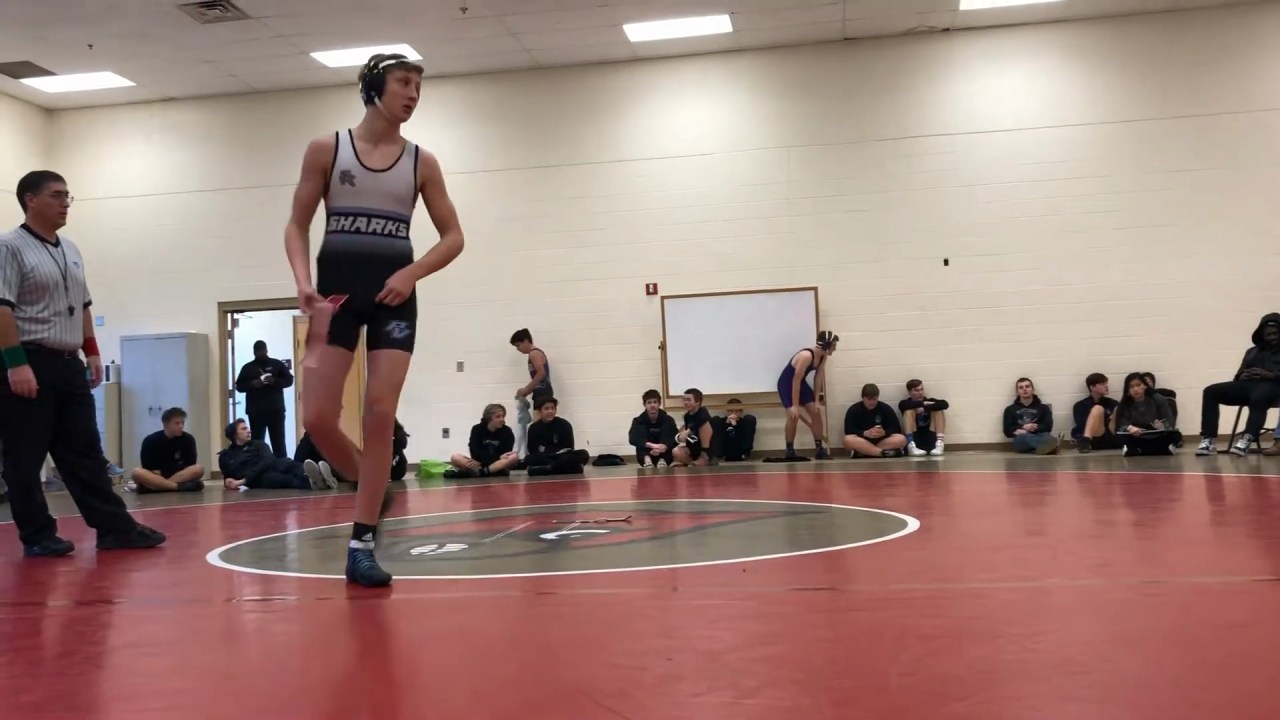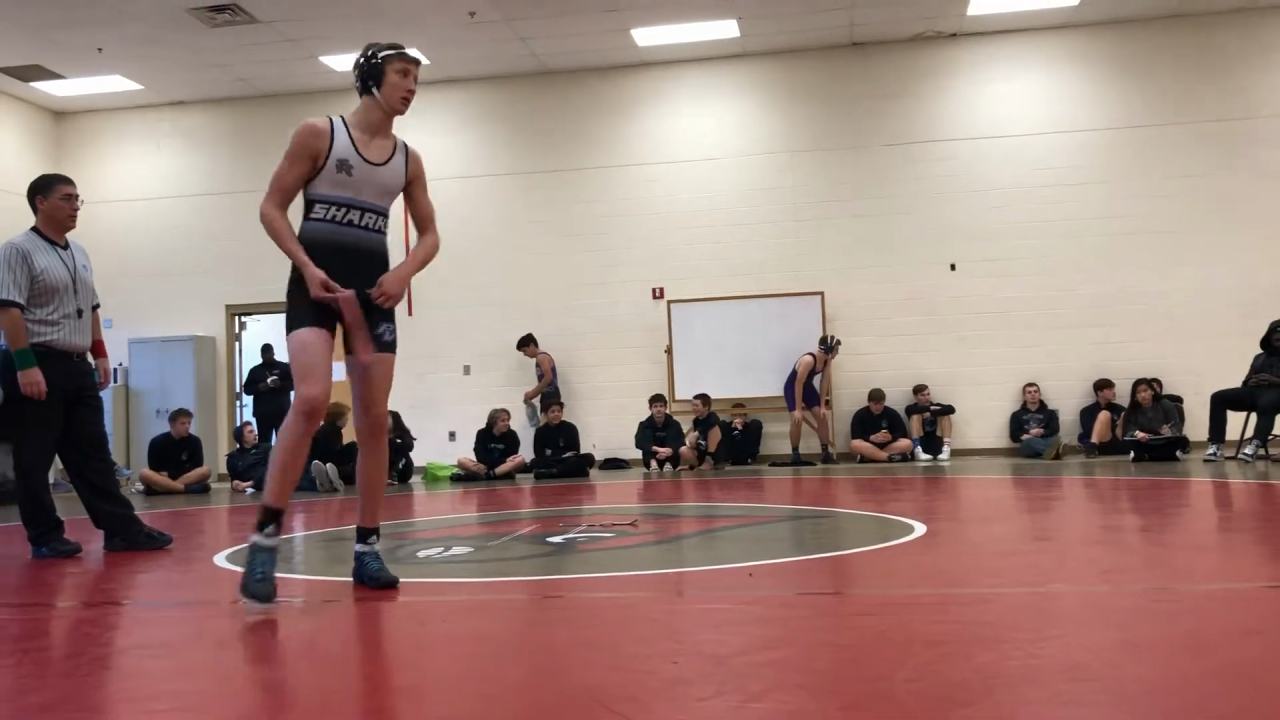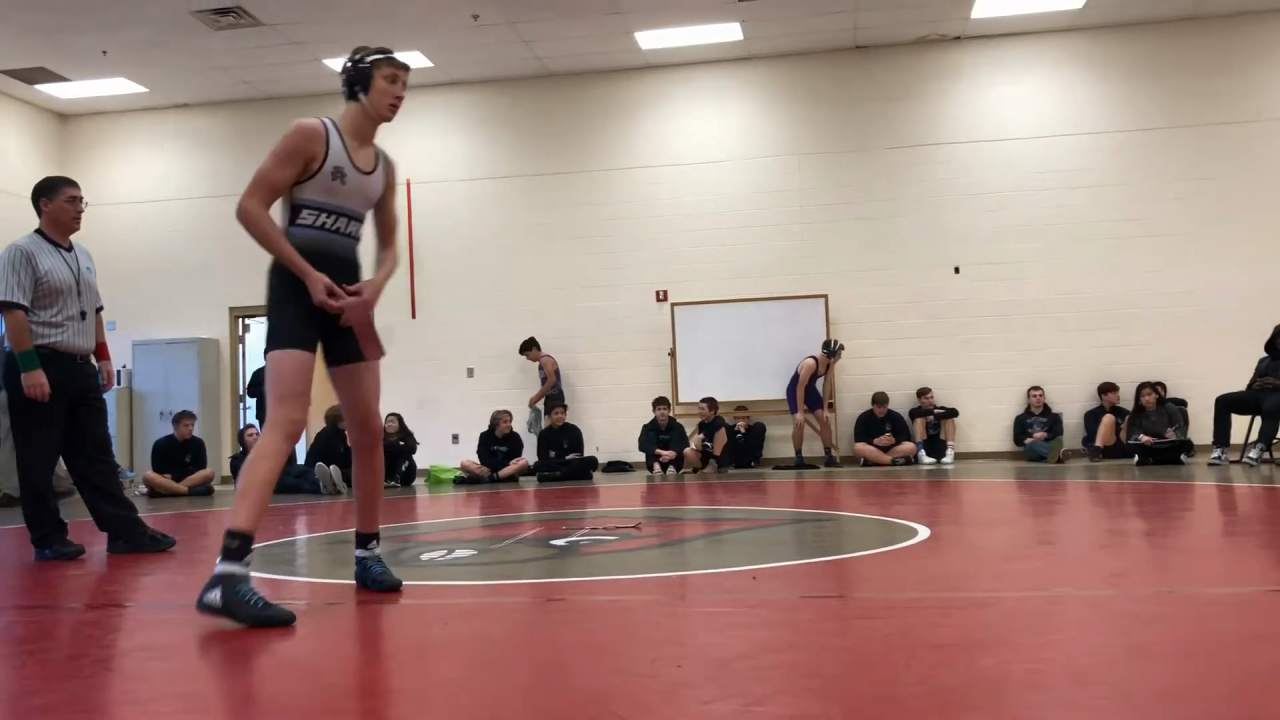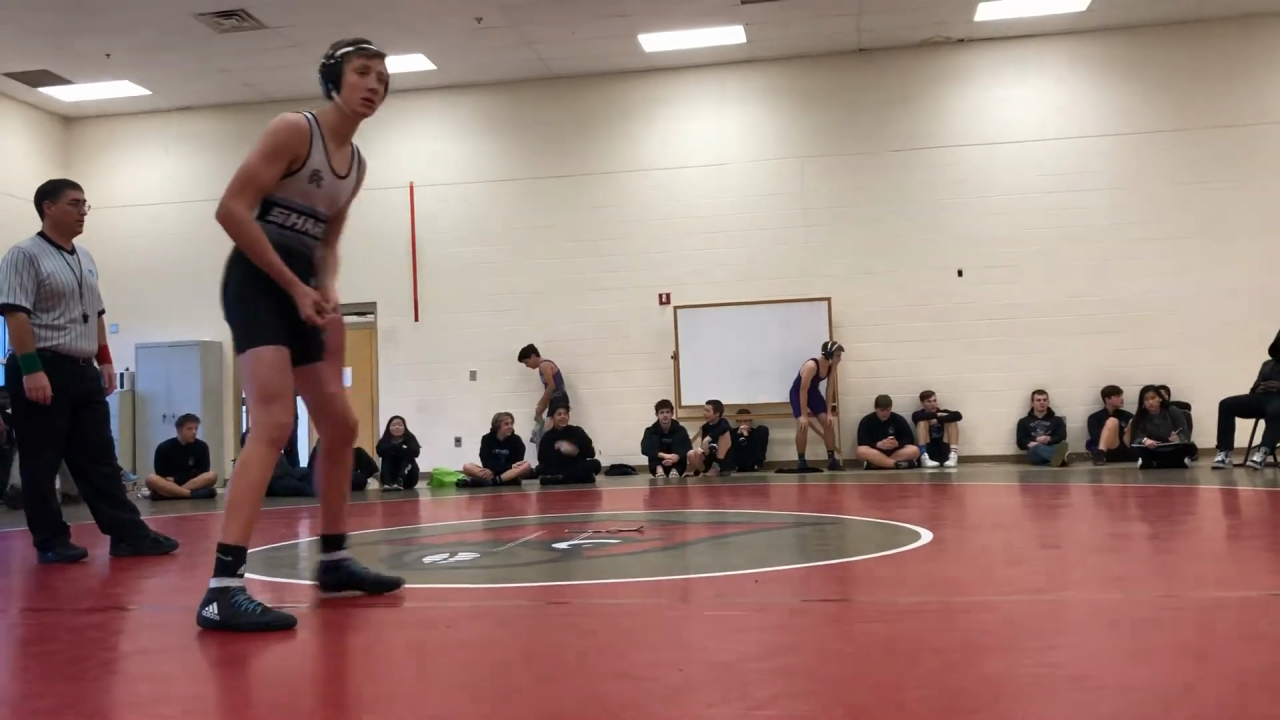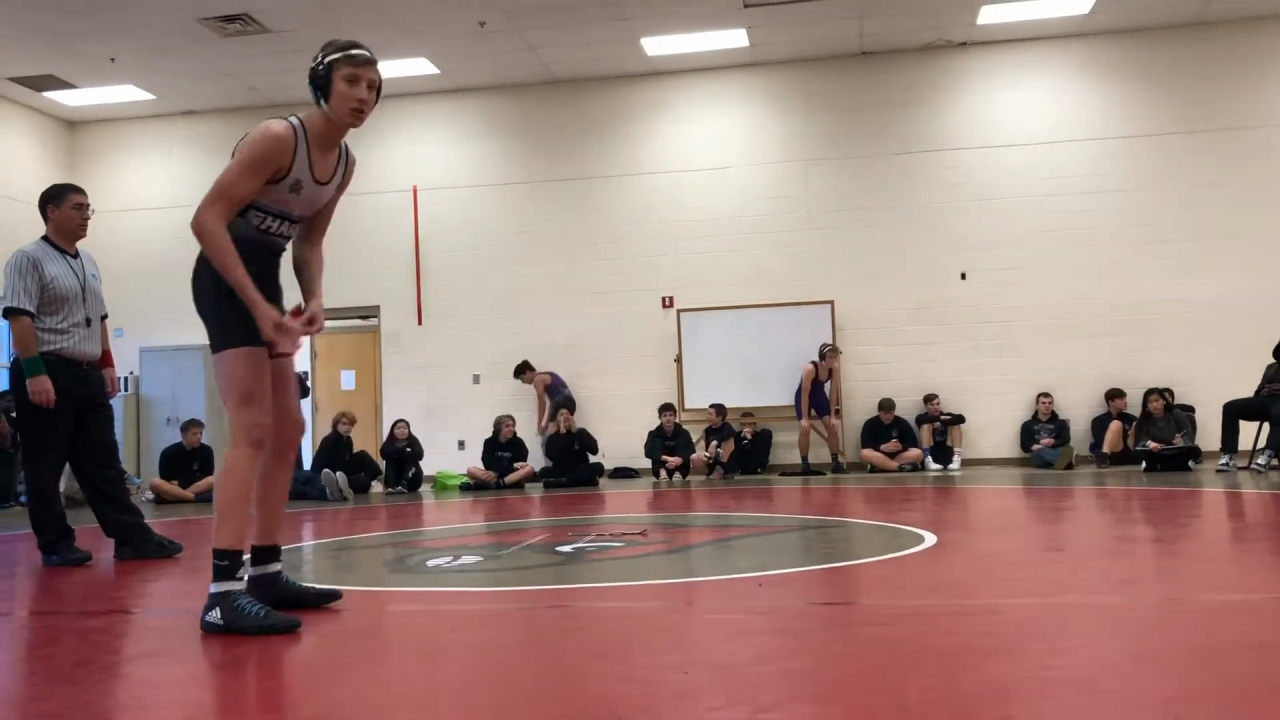
dt=0.2s
person 1, frame 1
left shoulder: (422, 162)
right shoulder: (327, 149)
left elbow: (453, 237)
right elbow: (297, 225)
left wrist: (412, 274)
right wrist: (302, 281)
left hip: (392, 288)
right hip: (335, 285)
left knee: (380, 416)
right knee: (317, 418)
left ankle: (362, 545)
right ankle: (371, 493)
person 1, frame 2
left shoulder: (409, 157)
right shoulder: (317, 133)
left elbow: (430, 235)
right elbow: (271, 209)
left wrist: (404, 274)
right wrist: (309, 267)
left hip: (373, 283)
right hip: (318, 279)
left knee: (373, 421)
right knee: (309, 400)
left ankle: (366, 547)
right ankle: (264, 536)
person 1, frame 3
left shoulder: (385, 169)
right shoulder: (310, 134)
left elbow: (388, 245)
right elbow: (249, 208)
left wrist: (374, 286)
right wrist: (309, 276)
left hip: (342, 293)
right hip: (296, 286)
left knee: (369, 429)
right knee: (288, 422)
left ankle: (368, 553)
right ankle: (226, 576)
person 1, frame 4
left shoulder: (356, 162)
right shoulder: (293, 130)
right elbow: (230, 209)
left wrist: (327, 291)
right wrist: (297, 289)
left hip: (295, 286)
right hip: (256, 280)
left knee: (341, 425)
right knee: (273, 425)
left ankle: (333, 557)
right ankle: (222, 589)
person 1, frame 5
left shoulder: (345, 164)
right shoulder: (277, 138)
right elbow: (206, 218)
left wrist: (312, 299)
right wrist: (258, 304)
left hip: (264, 279)
right hip: (226, 276)
left knee: (286, 430)
right knee: (253, 428)
left ankle: (264, 573)
right ankle: (222, 592)
person 2, frame 1
left shoulder: (71, 250)
left wrist: (91, 351)
left hip: (68, 364)
left knee: (85, 452)
left ankle: (115, 527)
right ankle: (37, 536)
person 2, frame 2
left shoulder: (79, 253)
left wrist: (99, 354)
left hip: (76, 367)
right hip: (36, 366)
left knee: (93, 454)
right knee: (34, 458)
left ankle: (123, 529)
right ankle: (45, 537)
person 2, frame 3
left shoulder: (83, 256)
left wrist: (102, 357)
left hip: (80, 369)
right hip: (40, 367)
left knee: (96, 456)
right knee: (39, 460)
left ankle: (126, 531)
right ankle: (48, 539)
person 2, frame 4
left shoulder: (85, 259)
left wrist: (104, 360)
right wrist: (32, 370)
left hip: (83, 372)
right hip: (42, 369)
left knee: (99, 458)
right knee: (42, 462)
left ankle: (128, 533)
right ankle: (51, 542)
person 2, frame 5
left shoulder: (89, 263)
left wrist: (106, 364)
right wrist: (35, 373)
left hip: (87, 375)
right hip: (46, 373)
left knee: (103, 462)
right knee: (46, 466)
left ankle: (133, 537)
right ankle: (56, 545)
